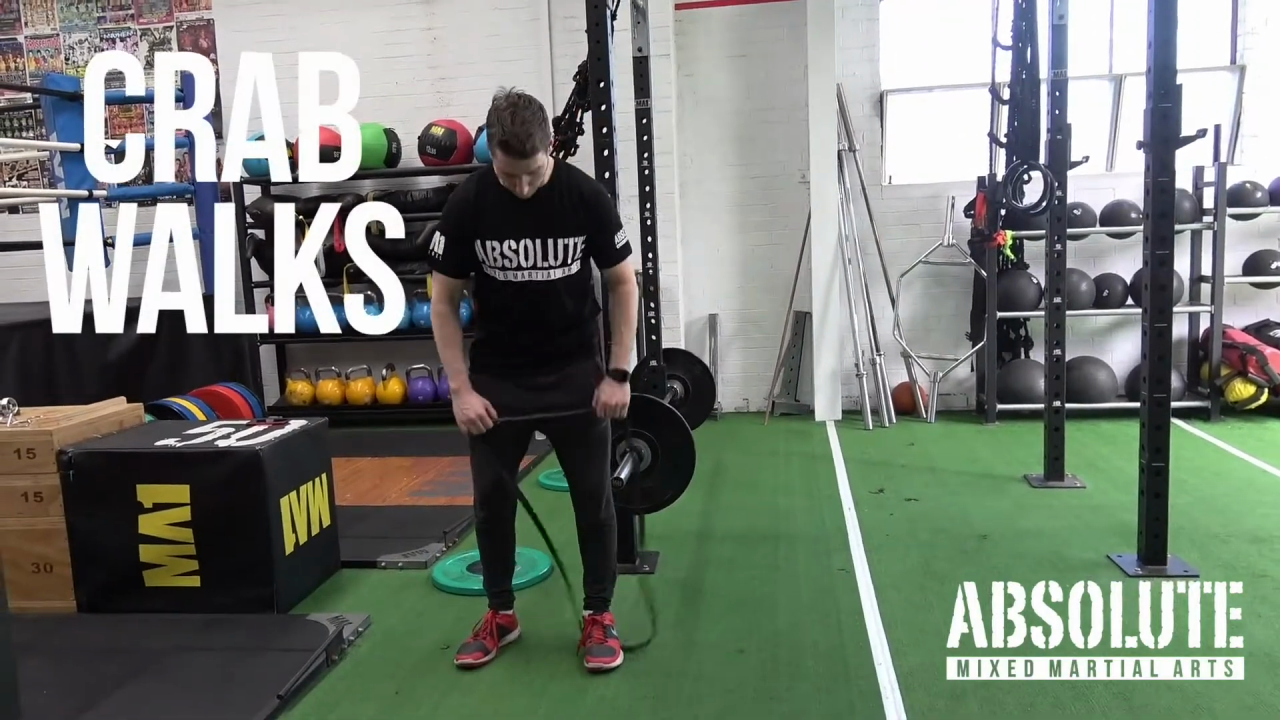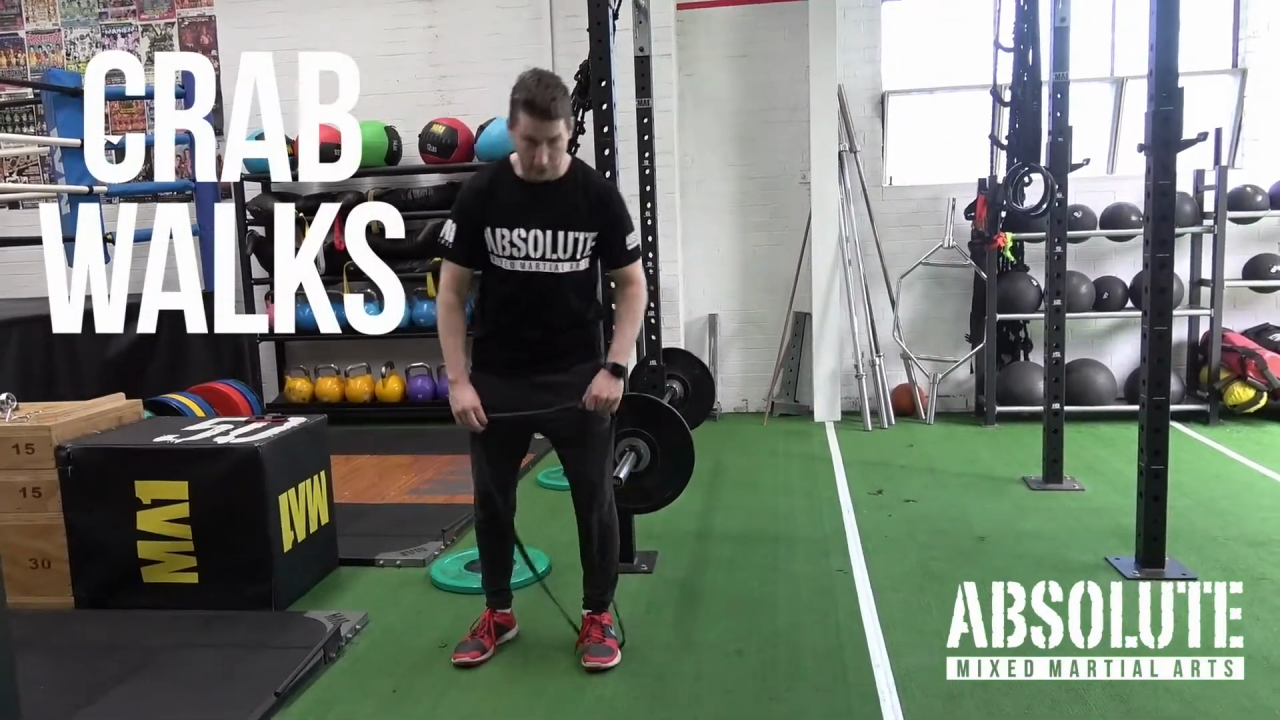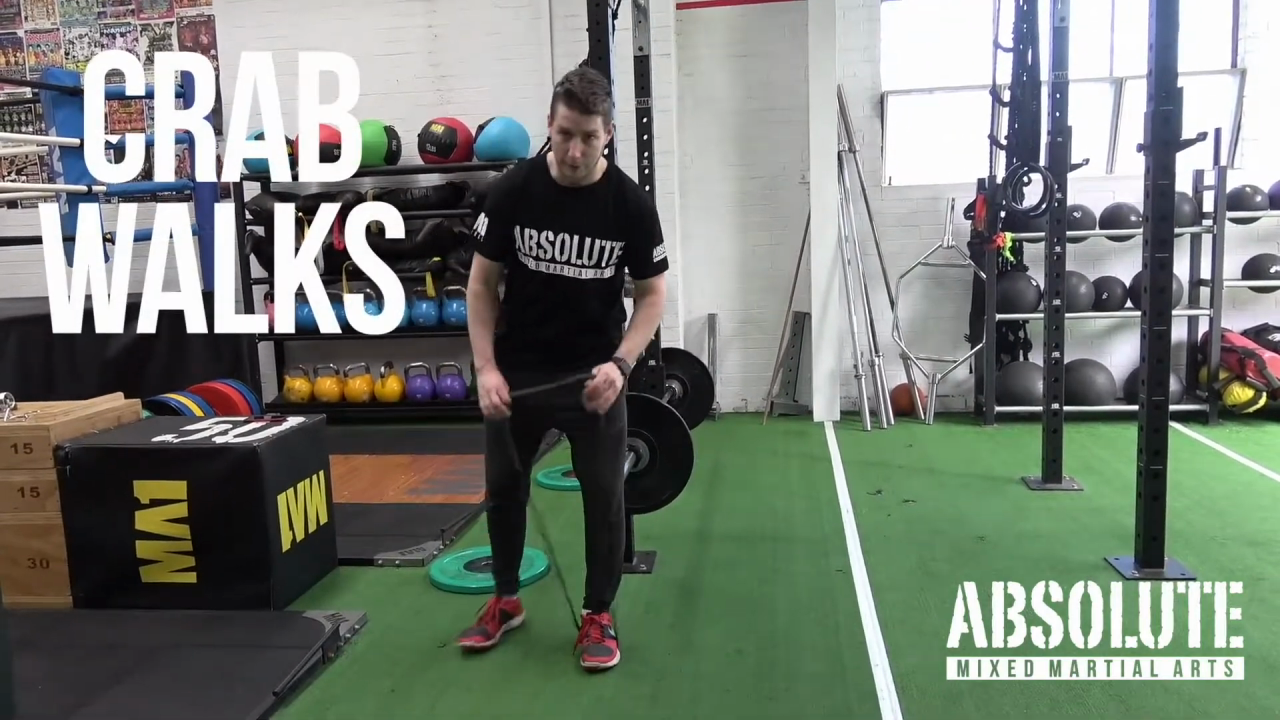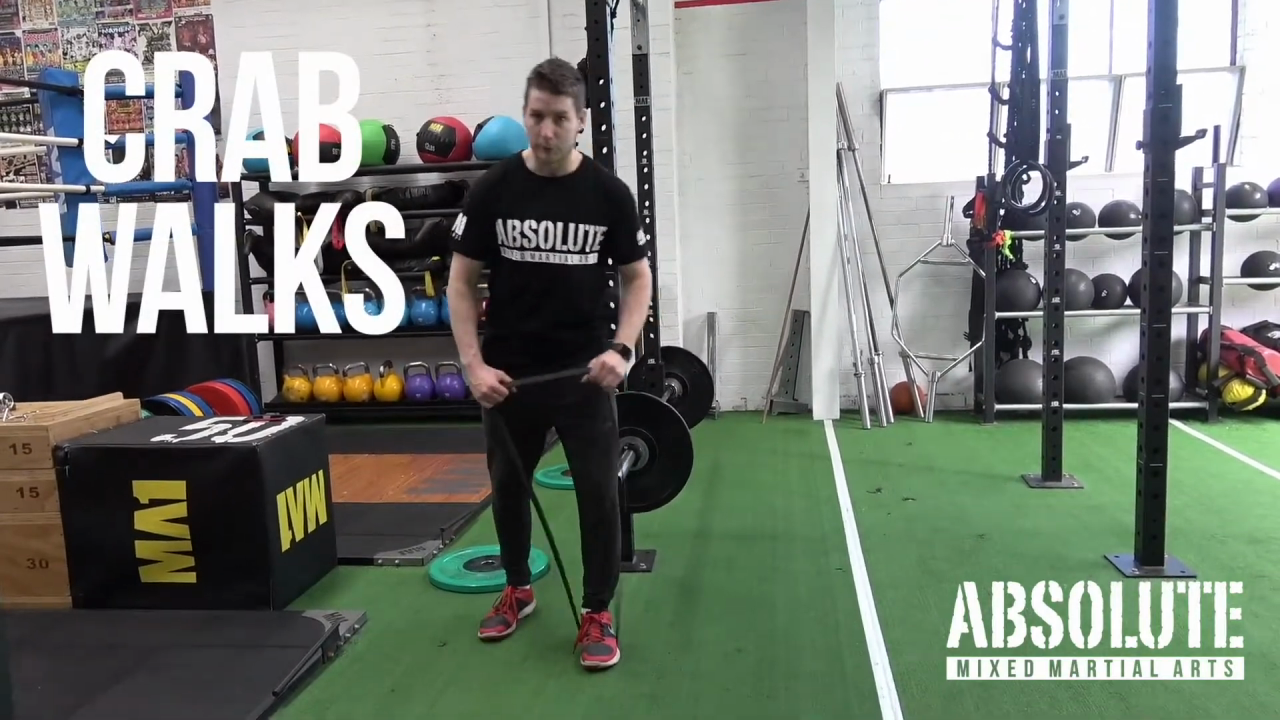
dt=0.5s
person 1, frame 1
left shoulder: (587, 196)
right shoulder: (467, 204)
left elbow: (623, 283)
right elbow: (444, 299)
left wrist: (617, 373)
right wrist: (460, 388)
left hip: (575, 374)
right hip: (497, 379)
left knee: (592, 498)
right knee: (492, 499)
left ankle: (598, 616)
right ankle: (500, 614)
person 1, frame 2
left shoulder: (598, 195)
right shoulder: (481, 194)
left elbow: (631, 284)
right elbow: (452, 290)
left wrist: (615, 368)
right wrist: (458, 379)
left hip: (577, 376)
right hip: (498, 377)
left knee: (594, 498)
right knee: (492, 499)
left ankle: (598, 615)
right ankle: (498, 613)
person 1, frame 3
left shoulder: (630, 203)
right shoulder: (513, 190)
left elbow: (652, 293)
right elbow: (482, 282)
left wrist: (619, 363)
right wrist: (485, 367)
left hip: (593, 374)
right hip: (518, 371)
left knee: (603, 495)
right knee: (503, 486)
left ankle: (597, 615)
right ankle: (505, 600)
person 1, frame 4
left shoulder: (608, 193)
right shoulder: (492, 189)
left elbow: (637, 277)
right elbow: (461, 282)
left wrist: (621, 348)
right wrist: (473, 363)
left hip: (583, 373)
right hip: (509, 373)
left knee: (598, 493)
right knee: (509, 487)
left ankle: (597, 613)
right ankle: (518, 588)
